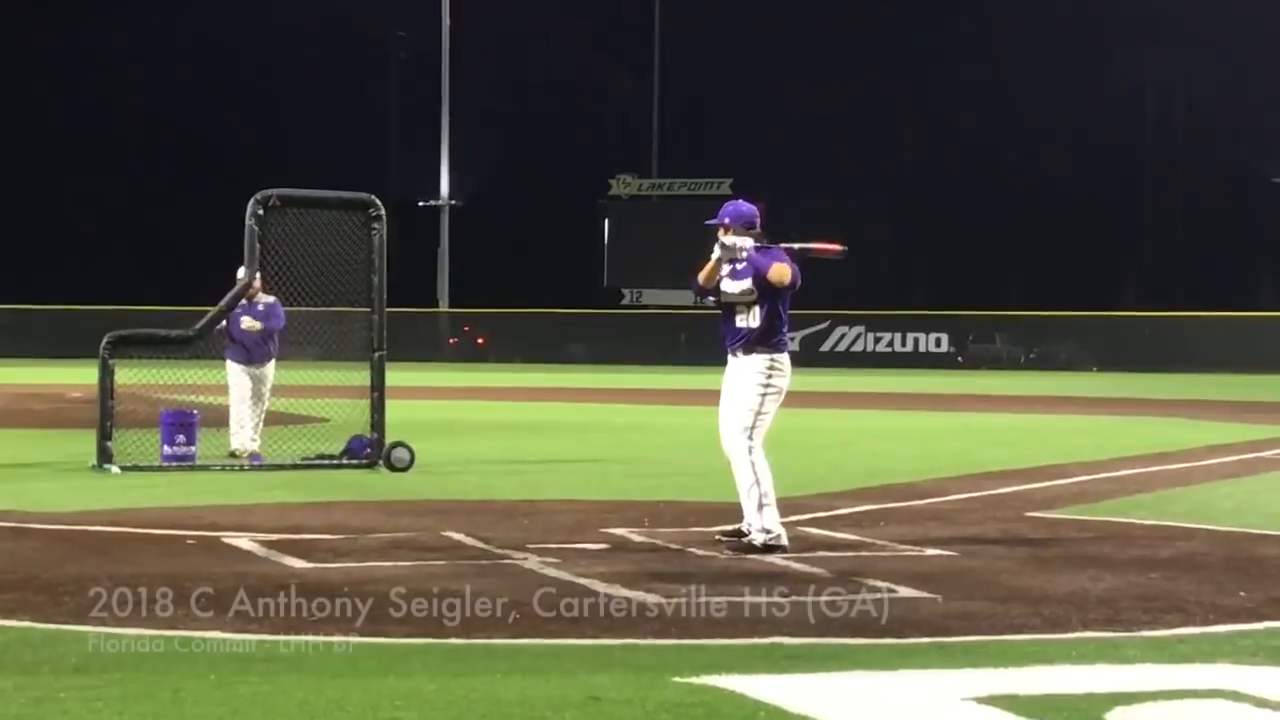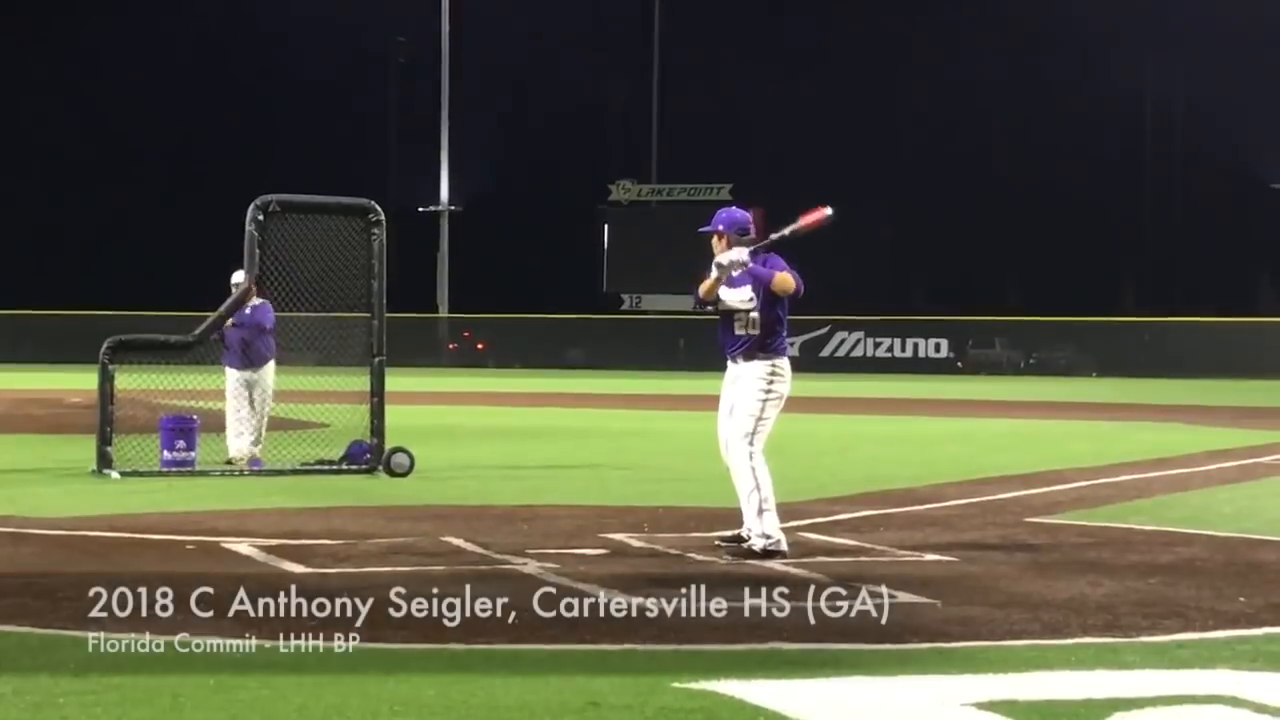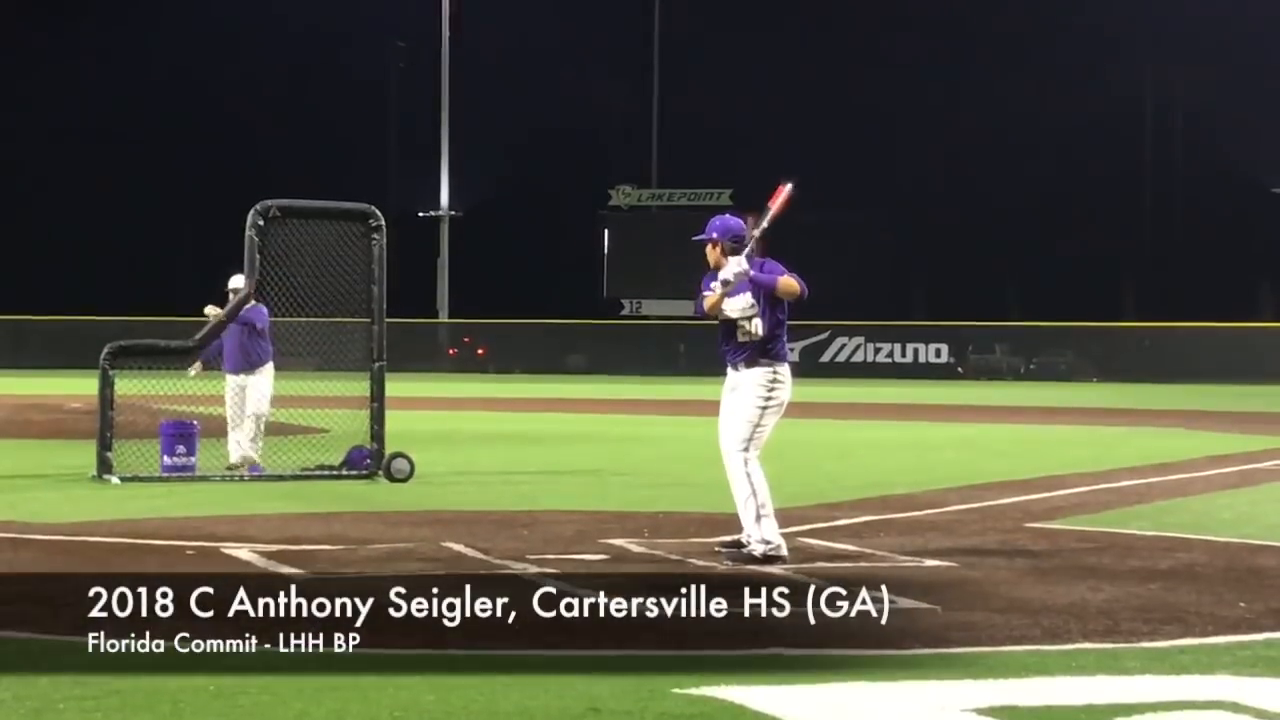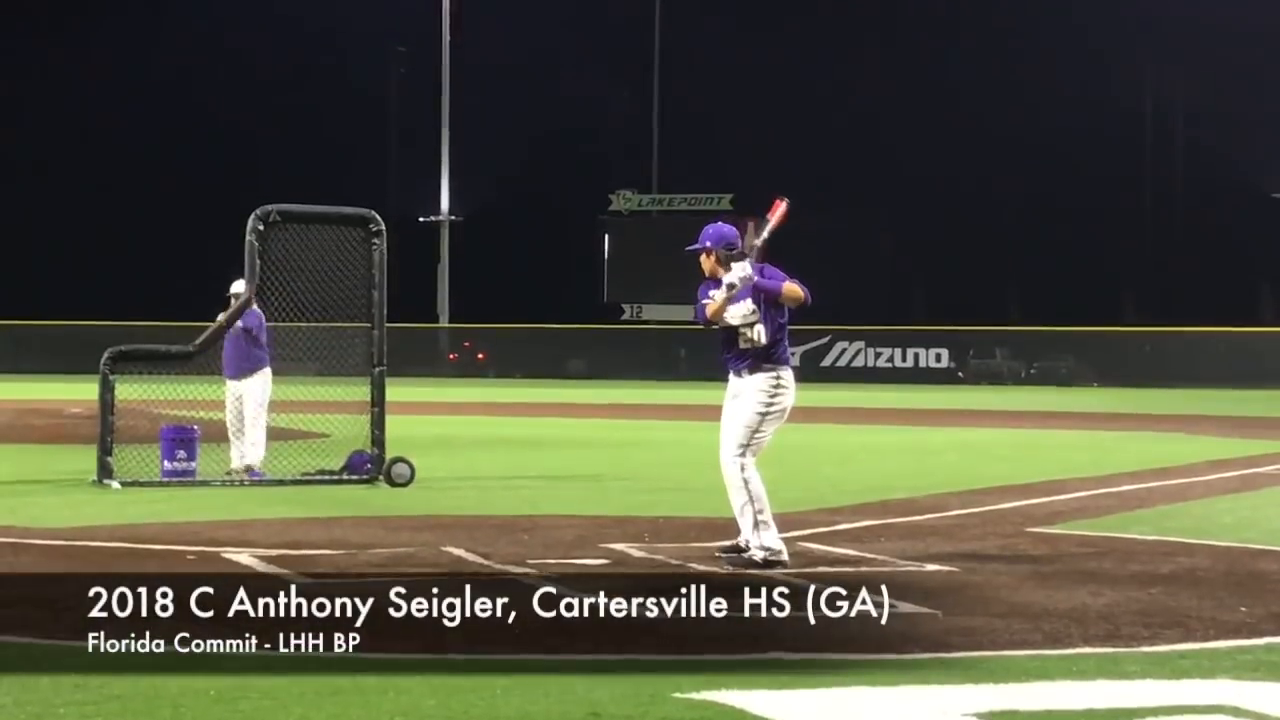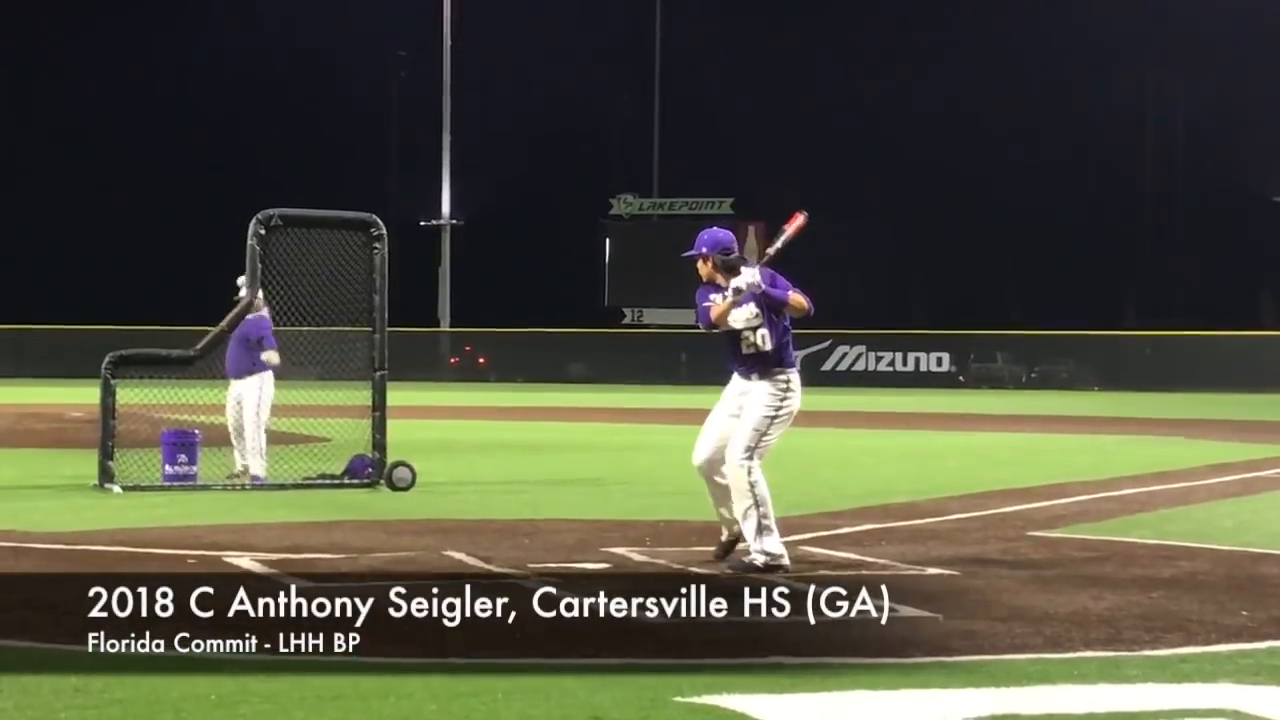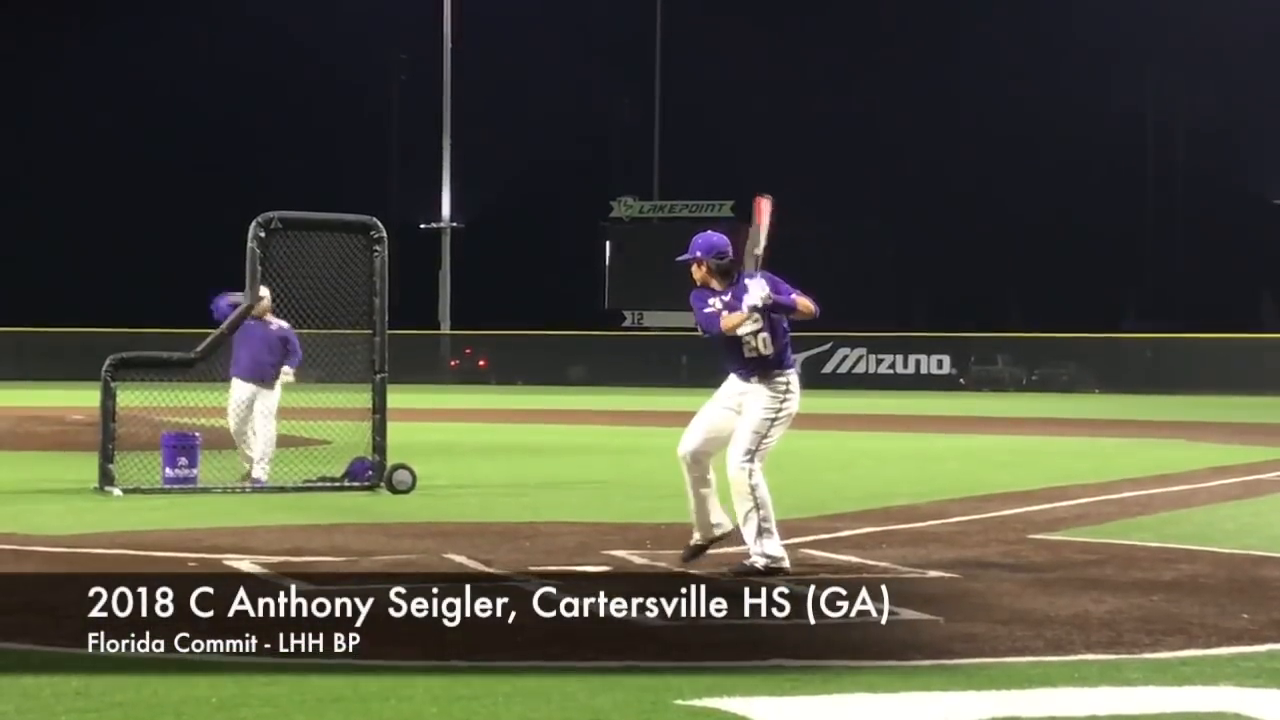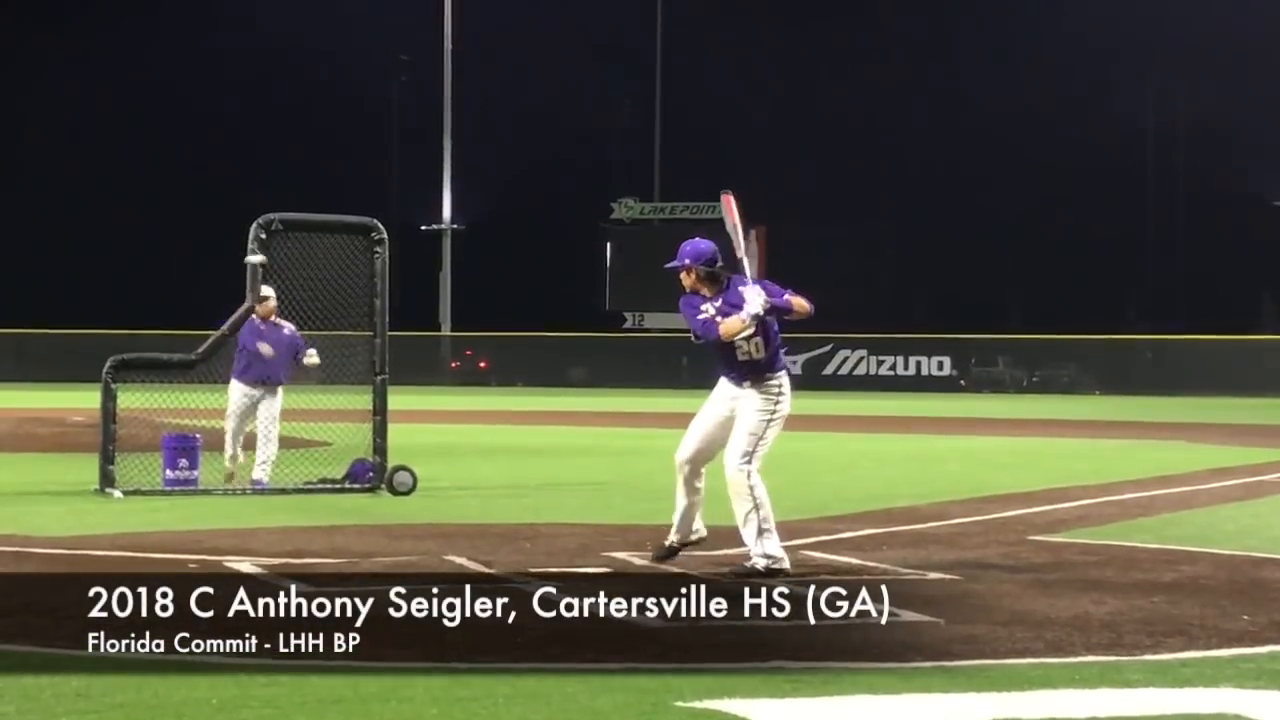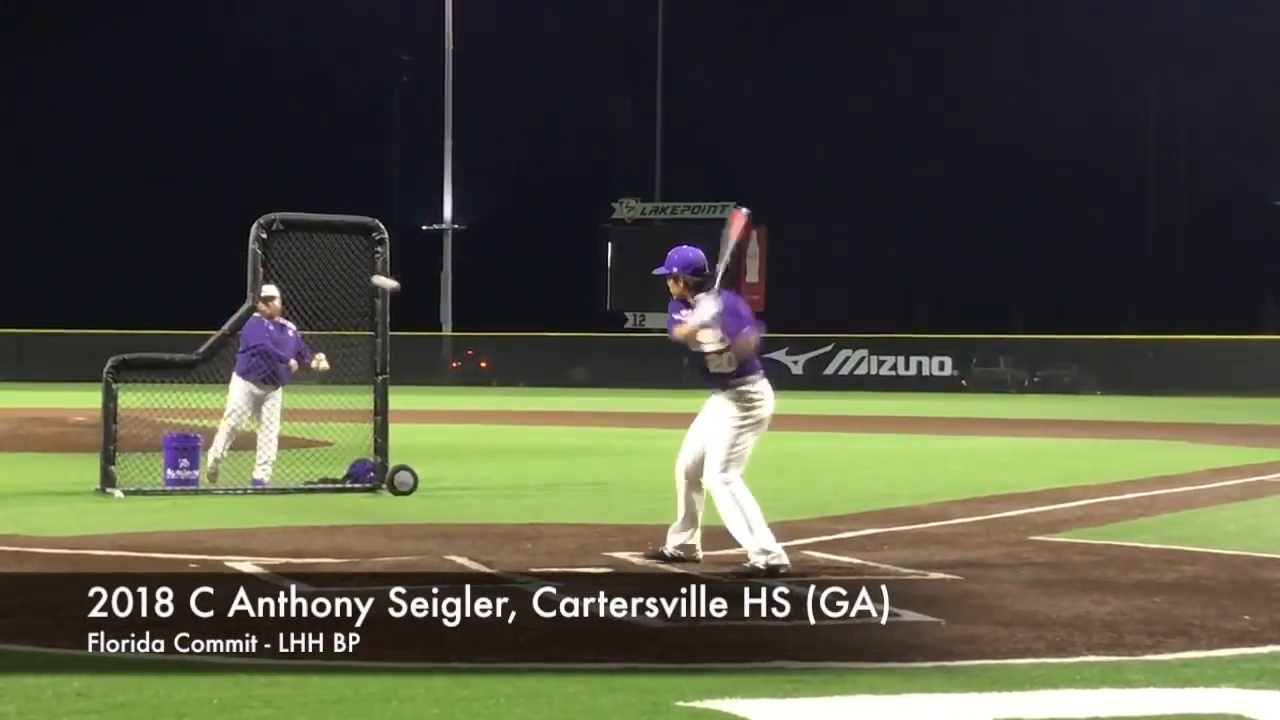
dt=0.2s
person 1, frame 1
left shoulder: (771, 257)
right shoulder: (727, 264)
left elbow: (788, 278)
right elbow: (702, 286)
left wrist: (749, 255)
right wrist: (720, 256)
left hip: (764, 364)
right hip: (737, 363)
left knee: (744, 442)
right knee: (732, 443)
left ankle: (769, 534)
right ankle: (754, 523)
person 1, frame 2
left shoulder: (767, 262)
right shoulder: (722, 270)
left elbow: (793, 286)
right elbow: (704, 297)
left wrist: (749, 266)
right wrist: (719, 273)
left hip: (764, 370)
right hip: (736, 369)
left knee: (744, 448)
right knee: (731, 449)
left ankle: (769, 539)
right ankle: (753, 528)
person 1, frame 3
left shoulder: (763, 268)
right shoulder: (713, 278)
left elbow: (797, 290)
right elbow: (706, 309)
left wrist: (750, 276)
right wrist: (723, 287)
left hip: (765, 376)
right hip: (736, 376)
left knee: (740, 454)
right knee: (733, 455)
left ankle: (768, 544)
right ankle: (753, 534)
person 1, frame 4
left shoulder: (762, 273)
right shoulder: (709, 288)
left elbow: (800, 296)
right elbow: (708, 317)
left wrist: (753, 282)
right wrist: (728, 292)
left hip: (769, 381)
right hip: (738, 381)
left knee: (736, 458)
right knee: (733, 461)
left ankle: (769, 550)
right ankle: (751, 537)
person 1, frame 5
left shoulder: (765, 277)
right shoulder: (708, 293)
left elbow: (804, 308)
right elbow: (711, 320)
left wrist: (762, 290)
right wrist: (734, 295)
left hip: (775, 385)
right hip: (741, 384)
left knee: (741, 460)
right knee: (706, 458)
left ankle: (769, 554)
right ankle: (736, 527)
person 1, frame 6
left shoulder: (760, 281)
right shoulder: (701, 296)
left elbow: (810, 310)
right elbow: (719, 327)
left wrist: (771, 300)
right wrist: (748, 308)
left hip: (774, 387)
right hip: (737, 384)
left knee: (742, 463)
right knee: (691, 449)
left ankle: (770, 556)
right ankle: (710, 528)
person 1, frame 7
left shoulder: (748, 287)
right shoulder: (690, 303)
left elbow: (805, 308)
right elbow: (717, 332)
left wrist: (768, 303)
right wrist: (748, 315)
left hip: (766, 390)
right hip: (729, 388)
left knee: (739, 466)
right knee: (688, 457)
left ankle: (770, 557)
right ankle: (686, 532)
person 1, frame 8
left shoulder: (727, 302)
right shoulder: (678, 308)
left elbow: (748, 346)
right elbow: (680, 335)
left wrist: (717, 322)
right wrist: (699, 321)
left hip: (746, 397)
right hip: (721, 397)
left knee: (719, 475)
right knee: (688, 468)
left ankle: (768, 556)
right ankle: (681, 544)
person 2, frame 1
left shoulder: (271, 303)
left elbow: (279, 323)
right elbow: (218, 326)
left wrist: (258, 325)
right wrist: (221, 325)
left hip: (264, 364)
right hip: (237, 364)
left knee: (259, 406)
right knee: (239, 403)
left ankle: (253, 446)
right ankle: (240, 446)
person 2, frame 2
left shoulder: (263, 306)
left elbow: (262, 323)
right elbow: (218, 333)
left wrist: (231, 322)
left hip: (262, 368)
right hip: (235, 369)
left knee: (260, 411)
right knee: (236, 411)
left ankle: (253, 451)
right ankle: (238, 454)
person 2, frame 3
left shoulder: (258, 310)
left elbow: (249, 320)
right elbow: (220, 343)
left wrist: (222, 315)
right wrist: (202, 361)
left hip: (259, 372)
right hip: (233, 375)
left knee: (256, 412)
right knee: (235, 419)
left ankle: (251, 456)
right ankle: (238, 460)
person 2, frame 4
left shoulder: (253, 314)
right shoulder: (239, 317)
left elbow: (250, 325)
left wrist: (235, 322)
left hip: (256, 377)
right hip: (233, 380)
left knee: (254, 420)
right knee: (235, 425)
left ankle: (254, 464)
right ankle: (239, 465)
person 2, frame 5
left shoulder: (259, 320)
right shoulder: (251, 318)
left elbow: (266, 337)
left wrist: (270, 352)
right wrist: (245, 285)
left hip: (256, 379)
right hip: (237, 381)
left knee: (253, 425)
right knee: (236, 426)
left ankle: (257, 471)
right ankle: (243, 468)
person 2, frame 6
left shoulder: (282, 328)
right shoulder: (242, 321)
left elbow: (295, 352)
left wrist: (289, 368)
left hip: (268, 387)
right hip: (241, 385)
left knee: (265, 431)
right knee: (237, 427)
left ankle: (259, 474)
right ankle: (252, 462)
person 2, frame 7
left shoulder: (288, 329)
right shoulder: (249, 323)
left elbow: (300, 352)
right elbow: (247, 340)
left wrist: (309, 357)
right wrist: (259, 347)
left hip: (272, 390)
right hip: (243, 387)
left knee: (268, 434)
right knee: (234, 428)
left ankle: (260, 476)
right ankle: (232, 465)
person 2, frame 8
left shoulder: (290, 329)
right shoulder: (254, 323)
left elbow: (302, 352)
right elbow: (263, 347)
left wrist: (314, 361)
right wrist: (287, 361)
left hip: (273, 389)
right hip: (246, 384)
left knee: (269, 433)
right knee: (231, 424)
left ankle: (261, 476)
right ankle: (214, 462)
